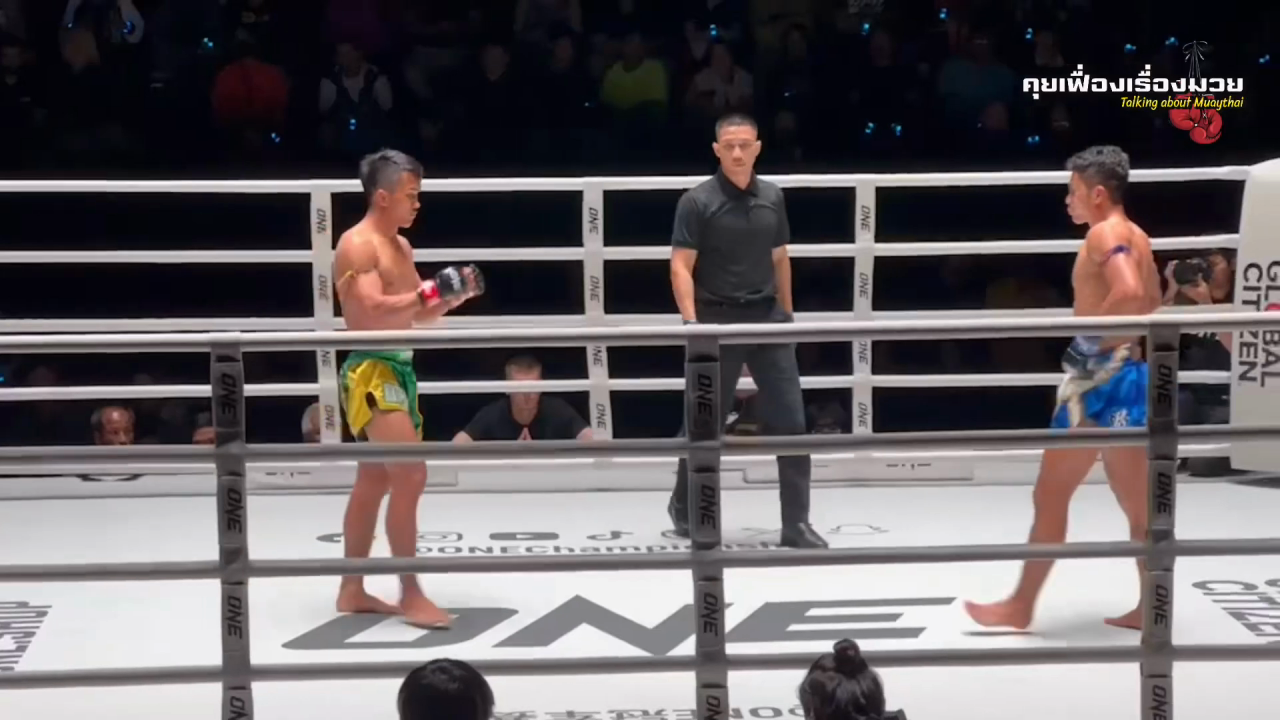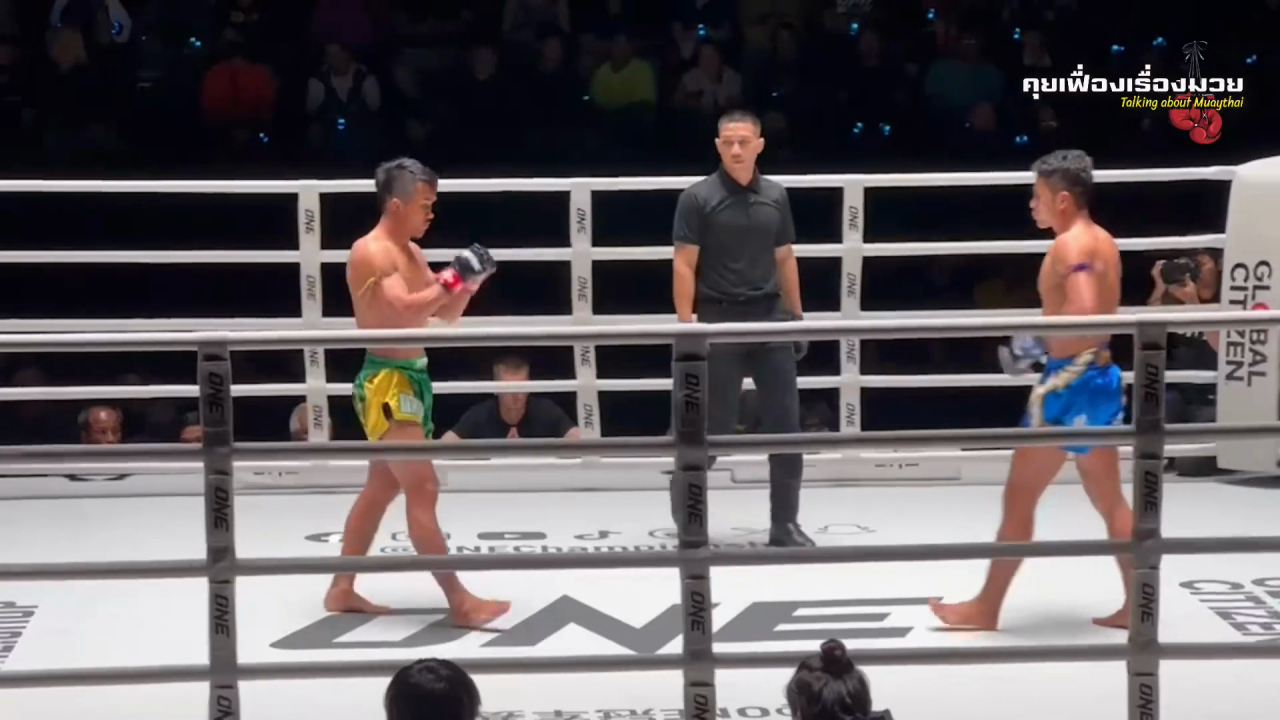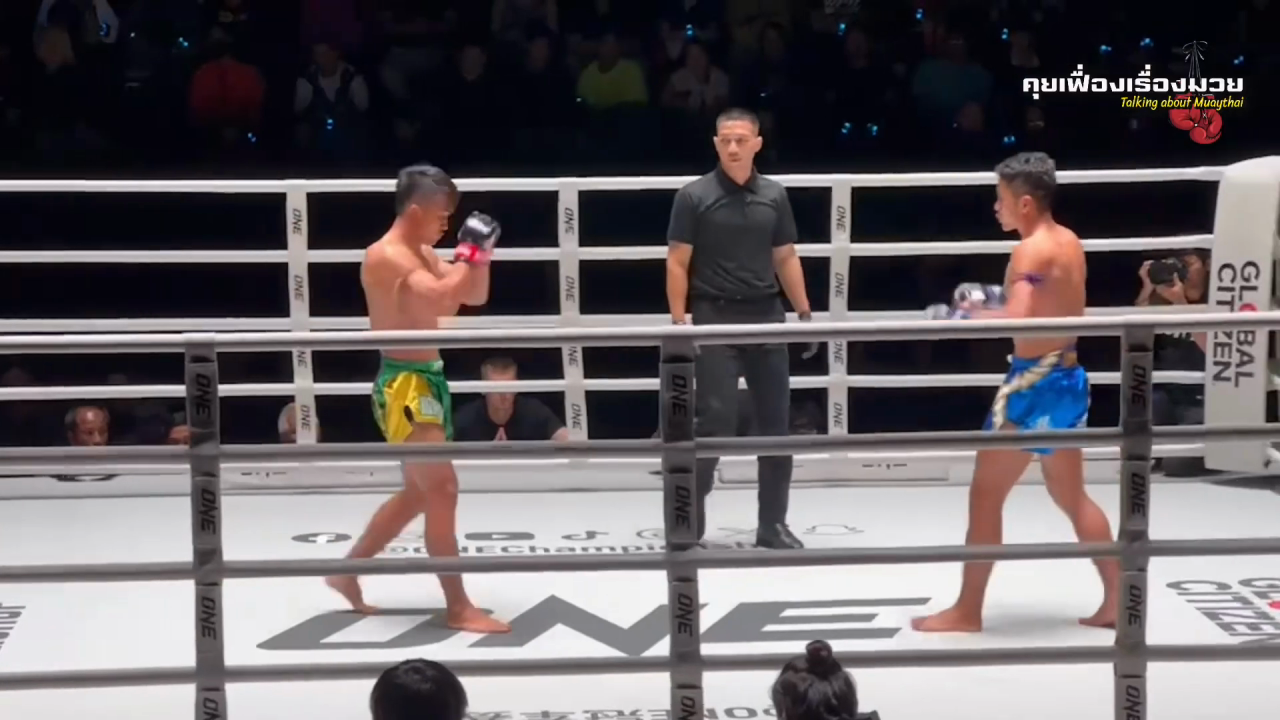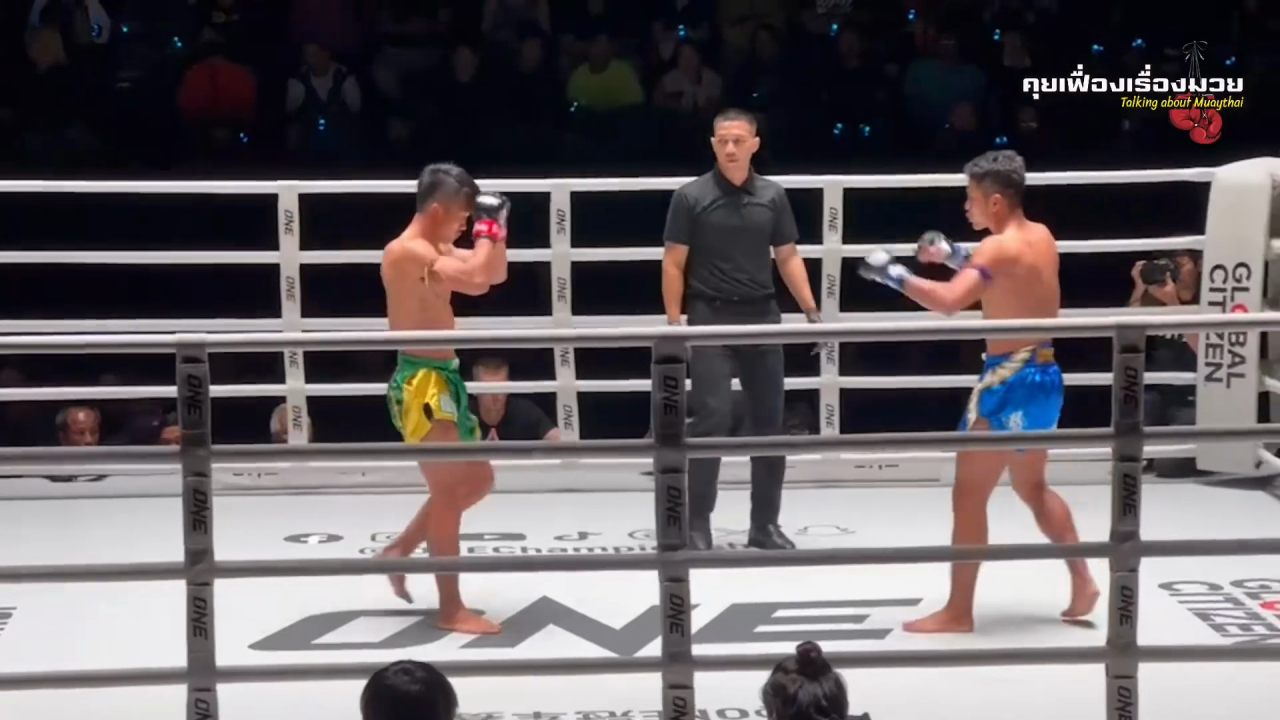
dt=0.1s
person 1, frame 1
left shoulder: (1105, 235)
right shoulder: (1135, 237)
left elbow: (1129, 293)
right elbow: (1150, 300)
left wrist: (1088, 338)
left hip: (1104, 378)
right hip: (1130, 372)
left knee: (1050, 496)
right knee: (1134, 498)
left ankle: (1020, 606)
person 1, frame 2
left shoulder: (1070, 245)
right shoulder: (1101, 242)
left elbow: (1083, 311)
left wrist: (1033, 344)
right wrist: (1047, 340)
left hip: (1068, 382)
right hip: (1101, 377)
left knee: (1018, 498)
right knee: (1109, 499)
left ankle: (985, 608)
right ankle: (1136, 603)
person 1, frame 3
left shoulder: (1033, 250)
right shoulder: (1066, 241)
left elbow: (1016, 320)
left wrist: (967, 314)
right wrist: (989, 298)
left hip: (1035, 383)
right hip: (1067, 377)
left knee: (984, 498)
right knee: (1072, 496)
left ankle: (967, 610)
right ankle: (1114, 597)
person 1, frame 4
left shoulder: (1000, 247)
right shoulder: (1041, 237)
left elbow: (948, 300)
left wrist: (894, 274)
right wrist: (953, 254)
left hip: (1009, 380)
right hip: (1043, 374)
left knee: (968, 497)
right knee: (1034, 488)
left ankle: (958, 611)
right ankle: (1082, 583)
person 2, frame 1
left shoulder: (400, 245)
right shoulder: (356, 245)
left elbow: (422, 314)
right elbow: (372, 310)
left wrist: (455, 291)
right wrist: (434, 290)
left hip: (397, 369)
right hip: (372, 374)
left knee: (373, 483)
right knee: (408, 477)
left ankle: (351, 590)
right ankle: (411, 595)
person 2, frame 2
left shoulder: (411, 252)
right shoulder: (371, 252)
left elbow: (446, 311)
right elbow: (402, 311)
left wrist: (469, 278)
right wrist: (454, 276)
left hip: (412, 377)
right hip: (386, 382)
left knee: (381, 488)
right knee: (424, 489)
left ankle: (342, 589)
right ankle: (459, 601)
person 2, frame 3
left shoulder: (422, 252)
right shoulder: (386, 257)
left elbow: (475, 295)
right elbow: (443, 301)
left wrist: (478, 250)
right wrist: (471, 249)
left hip: (427, 380)
right hip: (405, 386)
left knee: (419, 492)
right knee: (439, 494)
left ankle: (349, 569)
right ankle: (458, 607)
person 2, frame 4
left shoulder: (438, 249)
right shoulder: (406, 252)
left elbow: (493, 275)
right elbow: (474, 279)
left wrist: (487, 228)
right wrist: (488, 226)
left hip: (443, 379)
right hip: (422, 383)
left knee: (477, 481)
right knee: (449, 493)
left ankle: (398, 552)
right ankle: (452, 608)
person 3, frame 1
left shoulder: (772, 197)
right shoulder: (697, 201)
right elbow: (681, 267)
left wrist: (787, 314)
right wrist: (691, 323)
left hip: (768, 320)
right hip: (718, 321)
left knee: (791, 422)
left ankle: (796, 523)
right ankle: (683, 508)
person 3, frame 2
left shoulder: (776, 195)
right shoulder: (698, 197)
right elbow: (684, 265)
left wrist: (796, 316)
right wrist: (687, 323)
left hip: (770, 317)
right hip: (720, 319)
left knee: (785, 423)
right knee: (715, 422)
left ankle: (785, 524)
person 3, frame 3
left shoulder: (774, 194)
right shoulder: (694, 196)
left elbow: (786, 257)
right elbow: (677, 264)
left wrist: (805, 313)
right wrist: (678, 323)
left hip: (766, 316)
right hip: (714, 317)
left knee: (775, 425)
right knee: (717, 418)
left ankle: (772, 524)
right ankle: (690, 507)
person 3, frame 4
left shoulder: (773, 195)
right shoulder: (690, 197)
left elbow: (788, 257)
right elbow: (673, 265)
left wrist: (810, 310)
right wrist: (674, 324)
left hip: (761, 317)
right hip: (710, 318)
left knee: (769, 426)
right knee: (712, 419)
left ankle: (764, 525)
right ankle: (696, 520)
person 4, frame 1
right shoulder: (1186, 298)
left elbow: (1235, 348)
left wrist: (1206, 304)
right wrist: (1171, 290)
left hip: (1224, 399)
right hip: (1189, 391)
left knee: (1202, 465)
person 4, frame 2
right shoulder: (1174, 298)
left elbow: (1222, 348)
left wrist: (1193, 303)
right wrist: (1159, 290)
left hip: (1211, 400)
right hip: (1175, 391)
left knee: (1189, 464)
person 4, frame 3
right shoulder: (1161, 298)
left elbow: (1209, 348)
left wrist: (1181, 303)
right wrist: (1147, 290)
left hip: (1198, 400)
right hip: (1163, 392)
left knee: (1176, 465)
person 4, frame 4
right shoulder: (1154, 299)
left elbow: (1201, 349)
left wrist: (1173, 304)
right wrist: (1139, 291)
left hip: (1191, 401)
right hip: (1154, 392)
left knee: (1168, 466)
